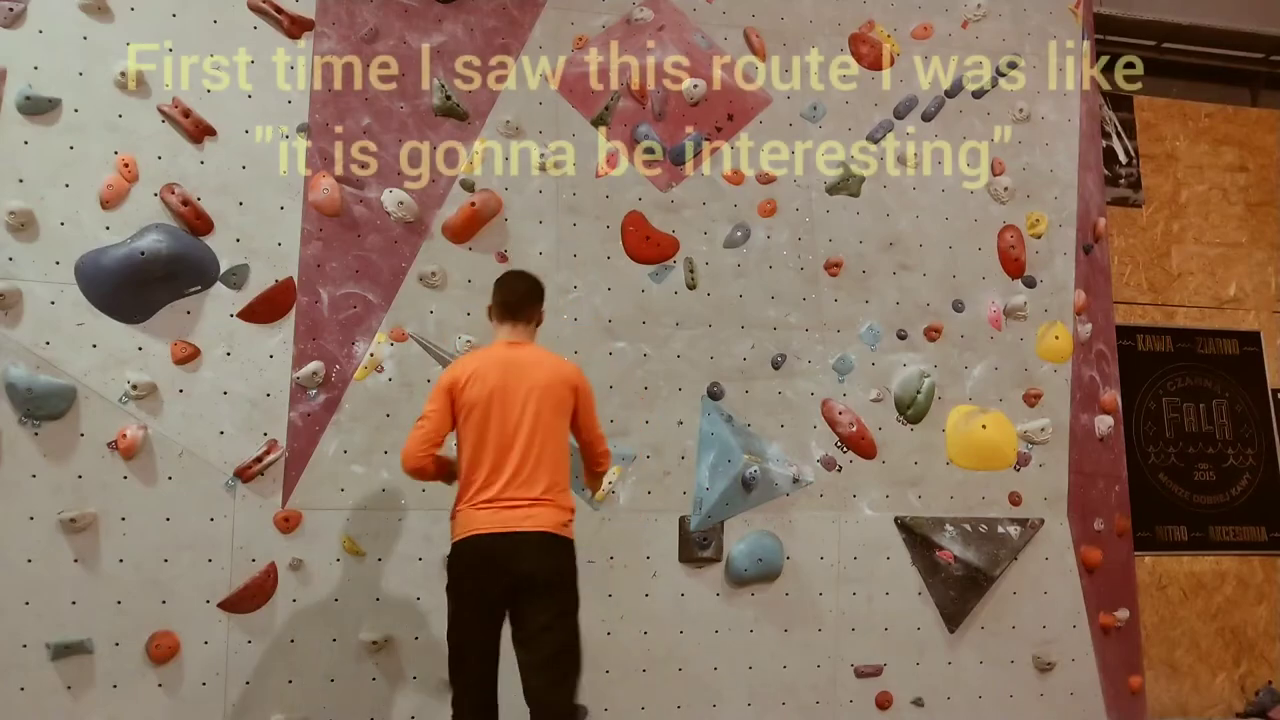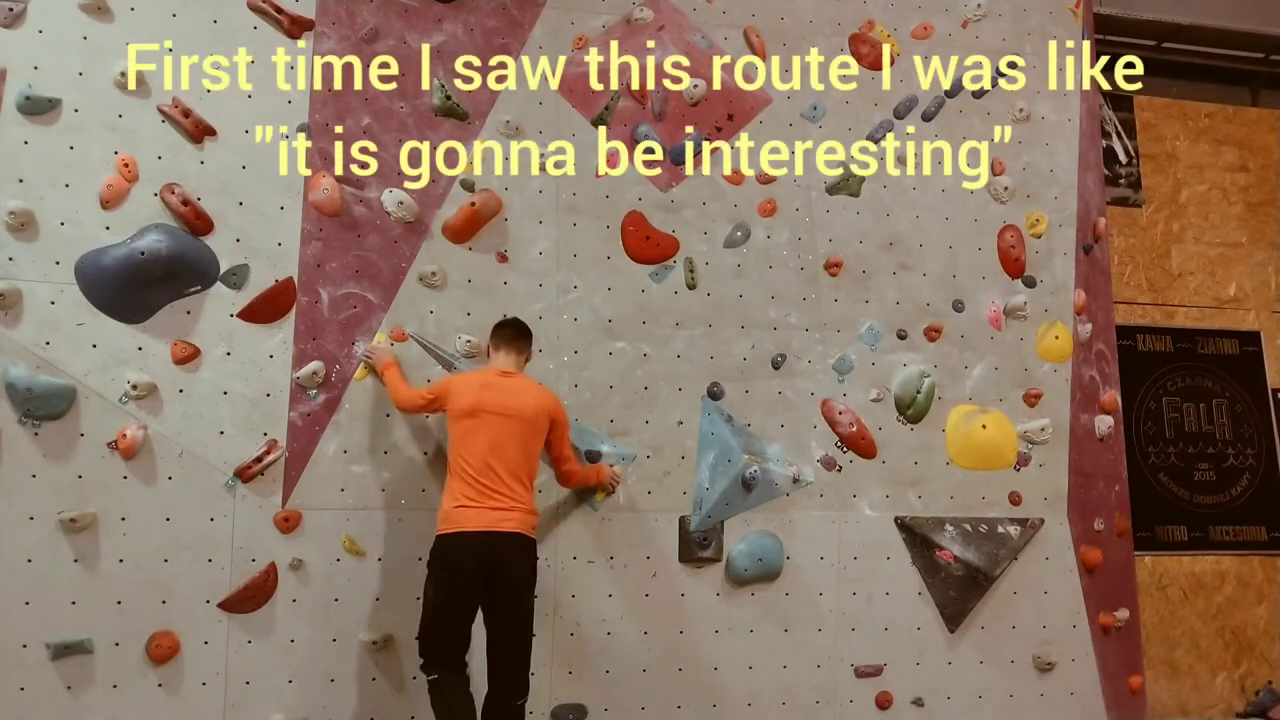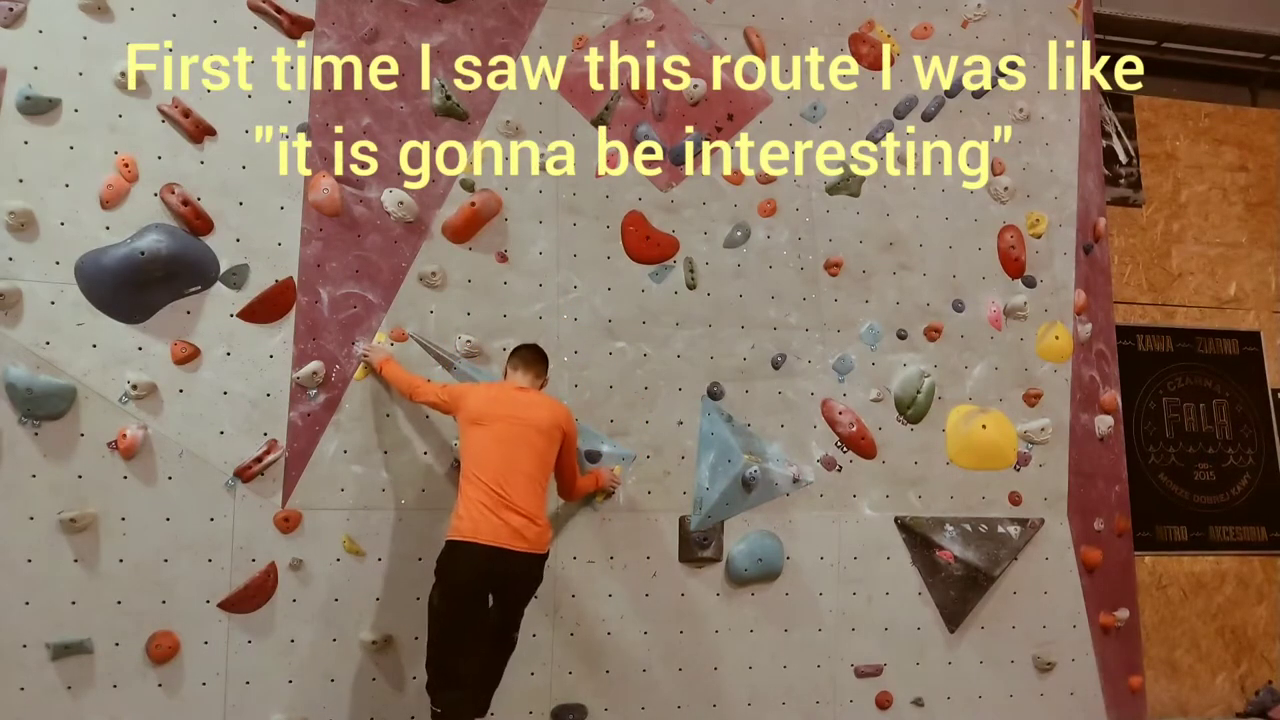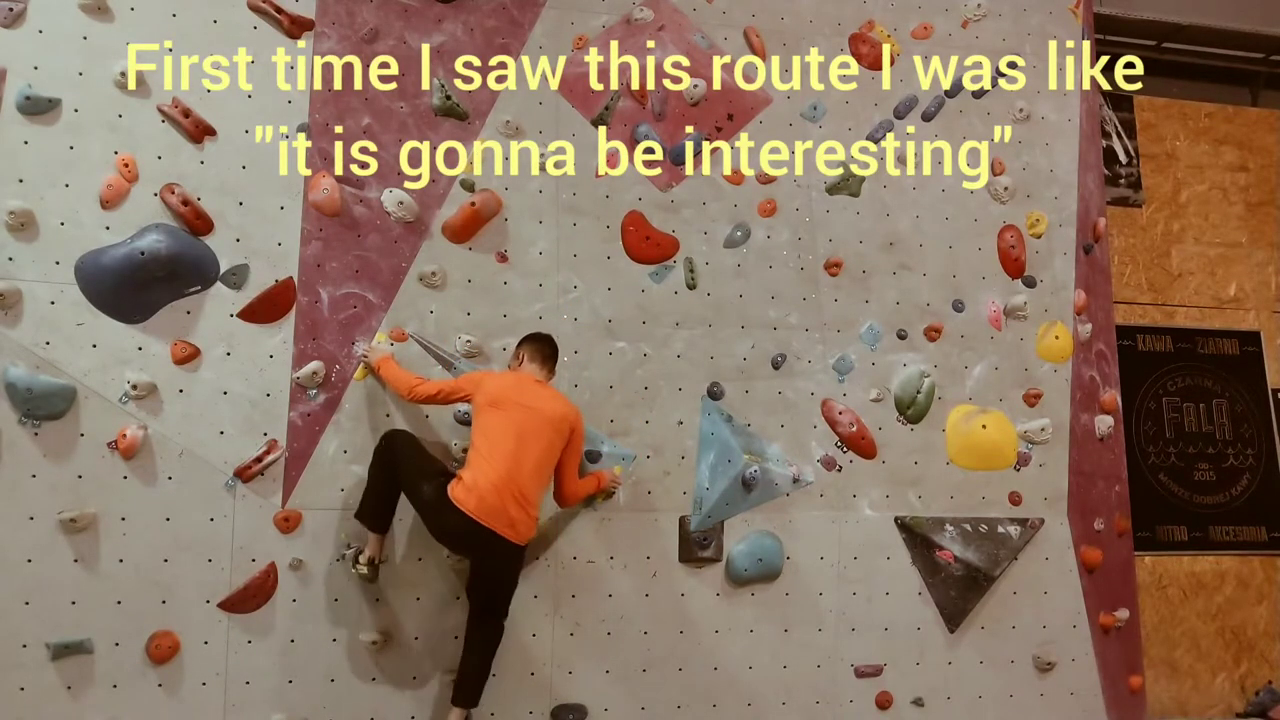
dt=1s
person 1, frame 1
left shoulder: (460, 373)
right shoulder: (566, 374)
left elbow: (415, 459)
right elbow: (597, 459)
right wrist: (593, 480)
left hip: (477, 541)
right hip: (546, 541)
left knee: (473, 684)
person 1, frame 2
left shoulder: (458, 386)
right shoulder: (547, 402)
left elbow: (408, 400)
right elbow: (568, 474)
left wrist: (386, 365)
right wrist: (599, 474)
left hip: (460, 538)
right hip: (516, 541)
left knee: (442, 658)
right knee: (509, 667)
person 1, frame 3
left shoulder: (472, 396)
right shoulder: (559, 415)
left elbow: (417, 389)
right elbow: (570, 489)
left wrist: (384, 362)
right wrist: (598, 479)
left hip: (470, 546)
right hip: (528, 553)
left knee: (449, 668)
right knee: (499, 638)
person 1, frame 4
left shoulder: (489, 381)
right shoulder: (570, 415)
left elbow: (416, 390)
right elbow: (565, 495)
left wrist: (382, 362)
right wrist: (599, 480)
left hip: (456, 512)
right hip: (509, 540)
left knee: (395, 442)
right knee: (487, 622)
left ankle: (371, 553)
